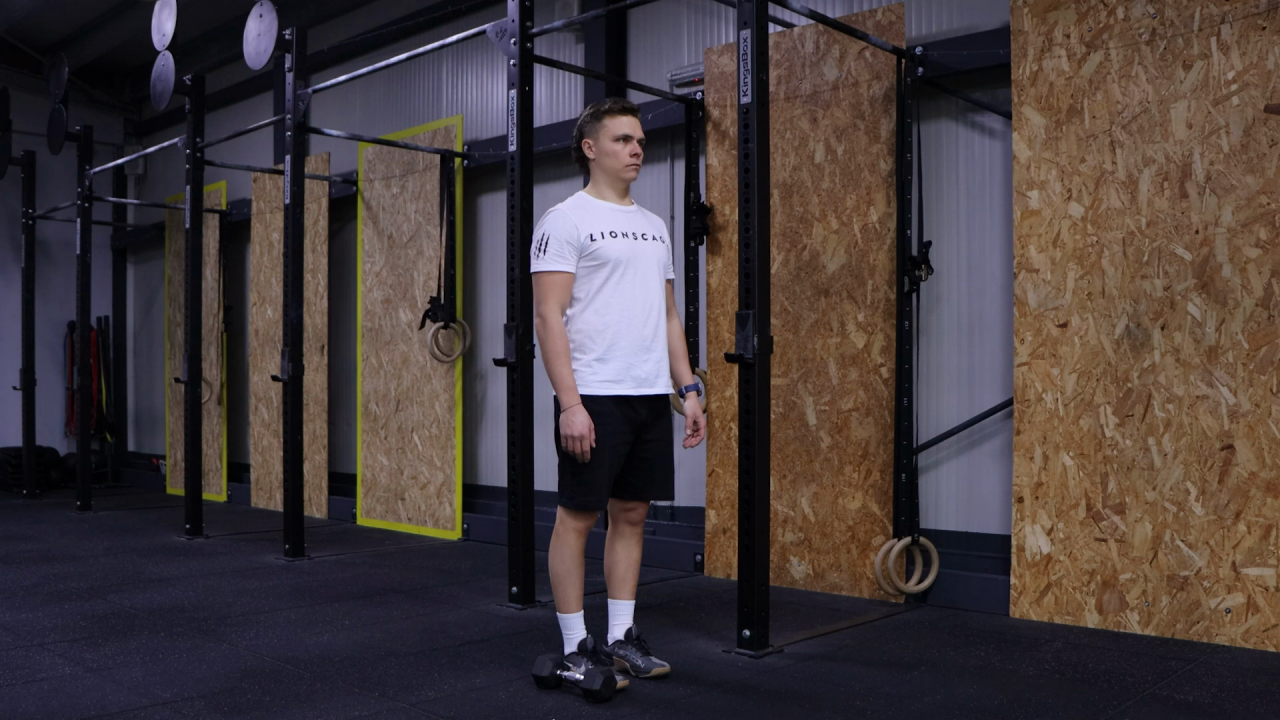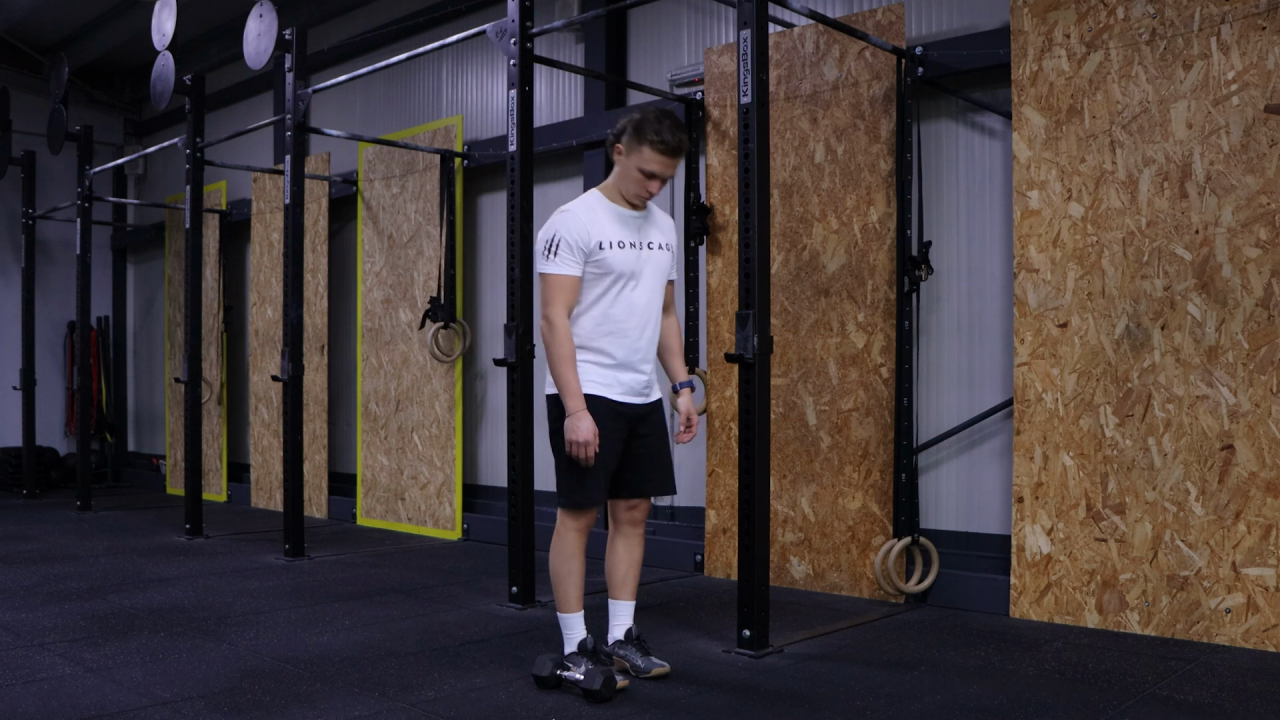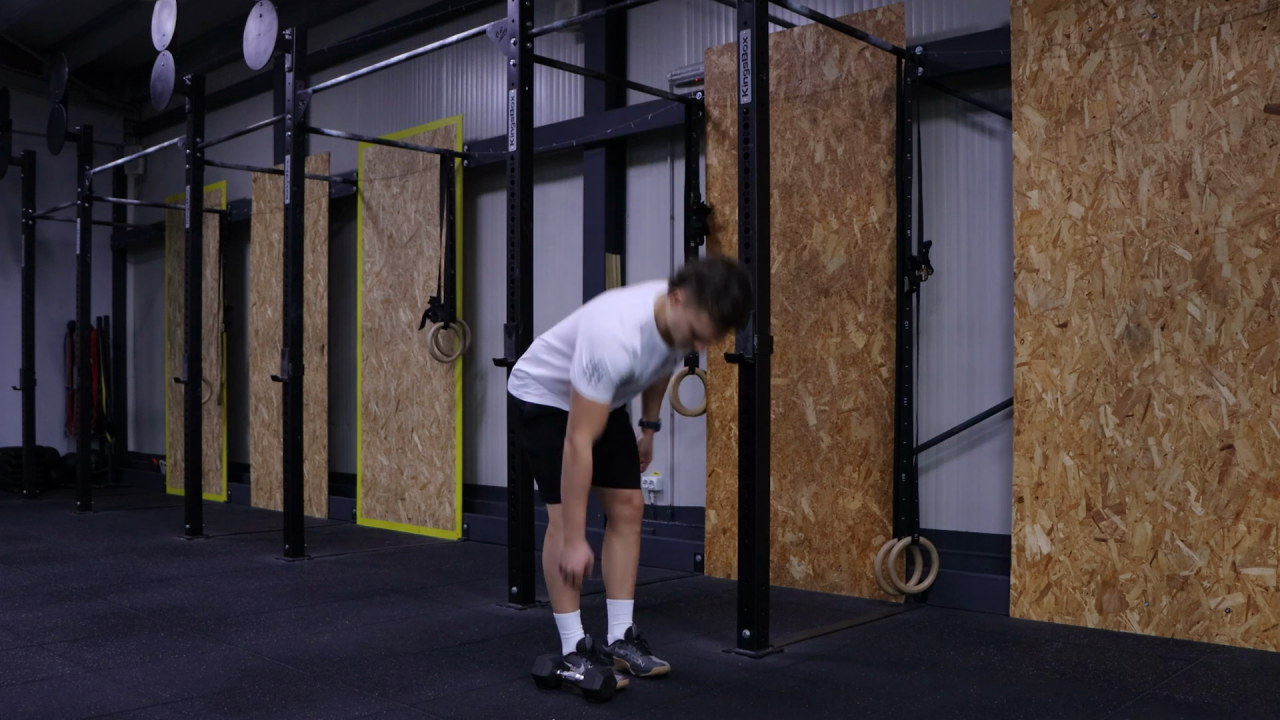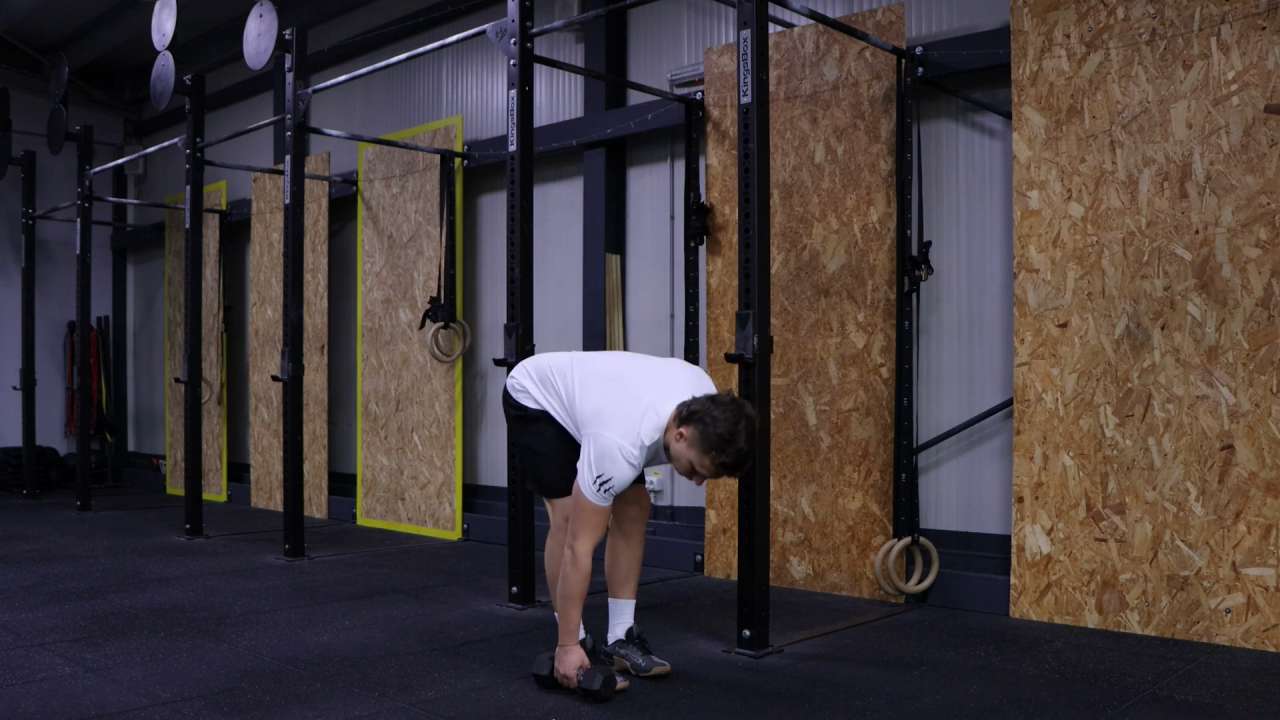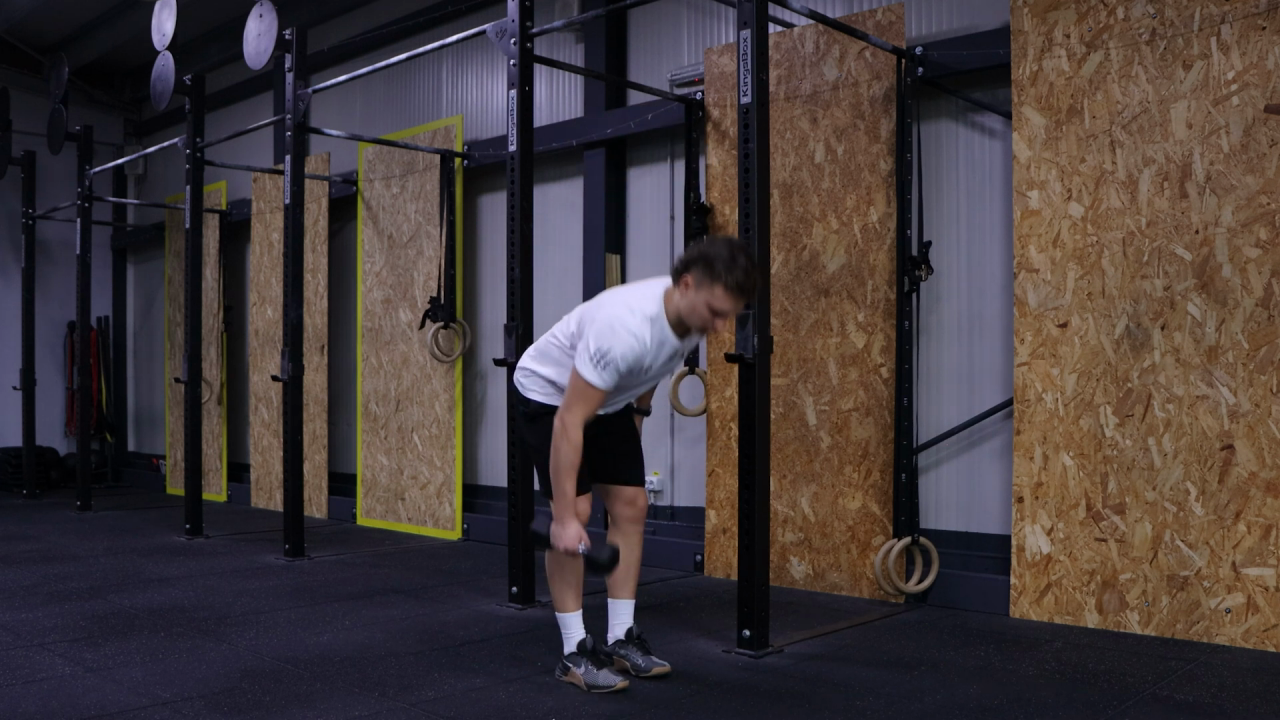
dt=0.4s
person 1, frame 1
left shoulder: (654, 227)
right shoulder: (566, 221)
left elbow: (667, 316)
right elbow: (549, 318)
left wrist: (688, 389)
right wrist: (571, 403)
left hip: (650, 397)
right hip: (594, 398)
left knee: (631, 516)
right knee: (578, 517)
left ankle: (620, 639)
right ankle: (575, 647)
person 1, frame 2
left shoulder: (663, 228)
right shoulder: (574, 222)
right elbow: (554, 318)
left wrist: (682, 386)
right wrist: (576, 410)
left hip: (640, 399)
right hip: (583, 394)
left knee: (632, 514)
right knee: (577, 518)
left ankle: (621, 639)
right ankle: (575, 648)
person 1, frame 3
left shoulder: (694, 317)
right shoulder: (615, 338)
right elbow: (578, 446)
left wrist: (649, 426)
right wrist: (574, 541)
left hip: (598, 399)
right hip: (544, 396)
left knee: (628, 509)
right knee: (564, 514)
left ankle: (620, 639)
right ankle: (573, 647)
person 1, frame 4
left shoulder: (704, 400)
right shoulder: (618, 448)
right elbow: (579, 547)
right wrist: (568, 644)
left hip: (581, 394)
right hip: (536, 401)
left knee: (634, 509)
right knee: (567, 515)
left ankle: (620, 638)
right ankle: (573, 652)
person 1, frame 5
left shoulder: (692, 316)
right shoulder: (624, 327)
right elbow: (569, 423)
left wrist: (640, 410)
right wrist: (565, 518)
left hip: (609, 399)
right hip: (546, 394)
left knee: (630, 509)
right knee: (579, 522)
left ankle: (621, 639)
right ankle: (574, 652)
